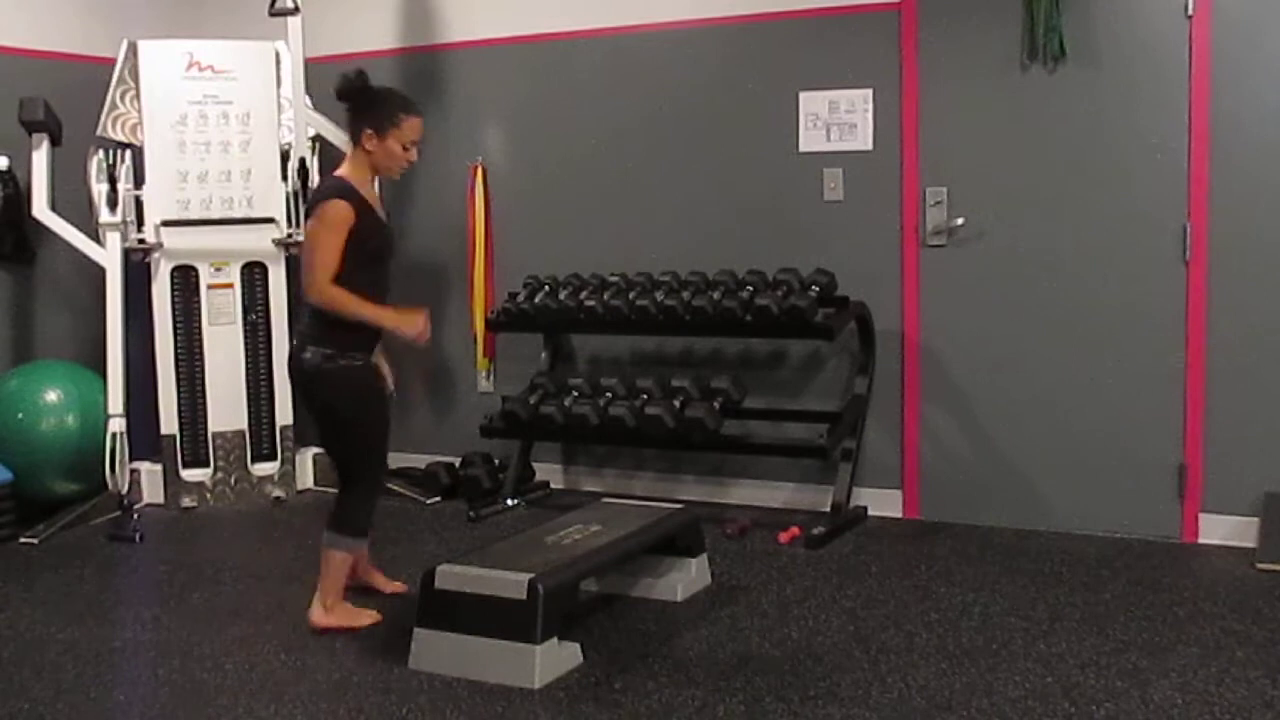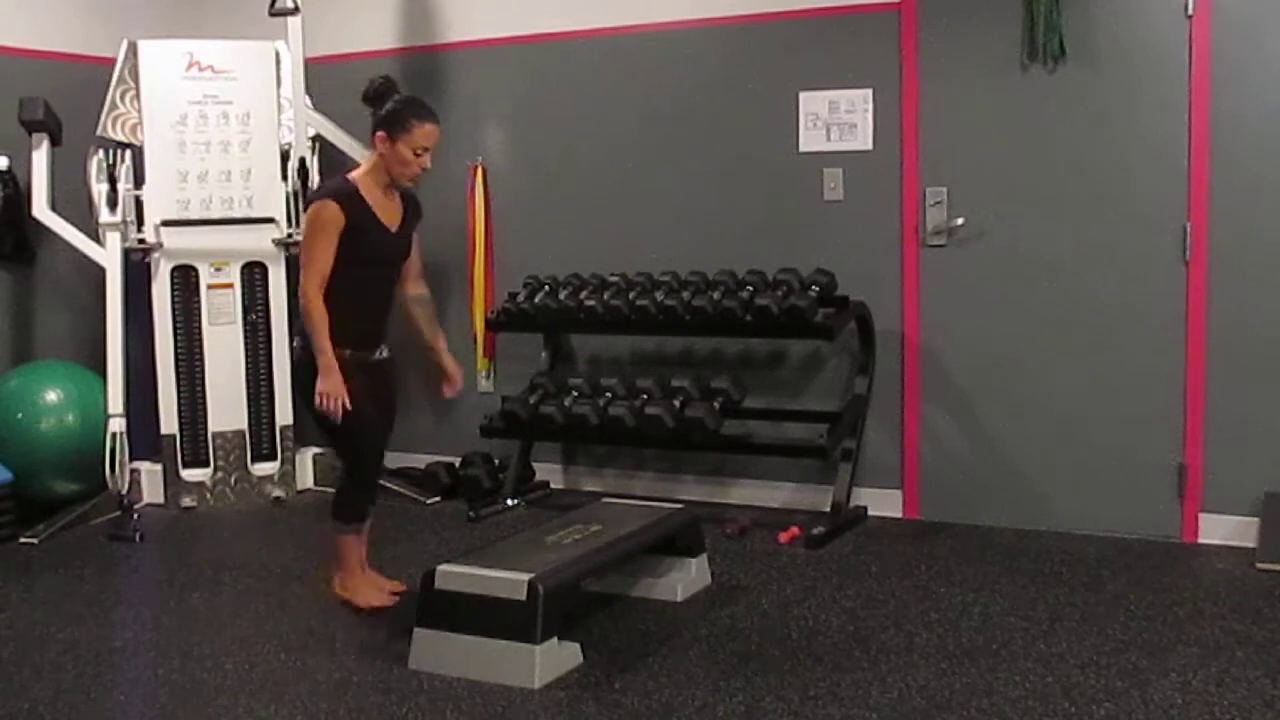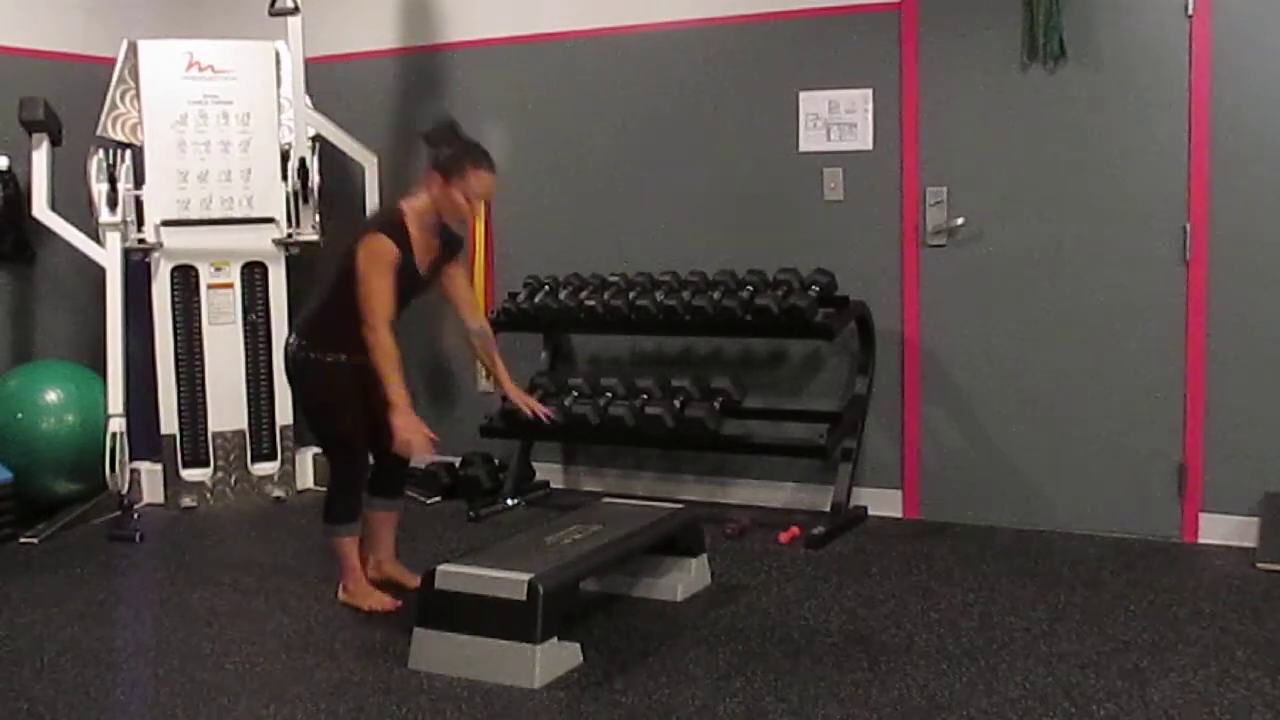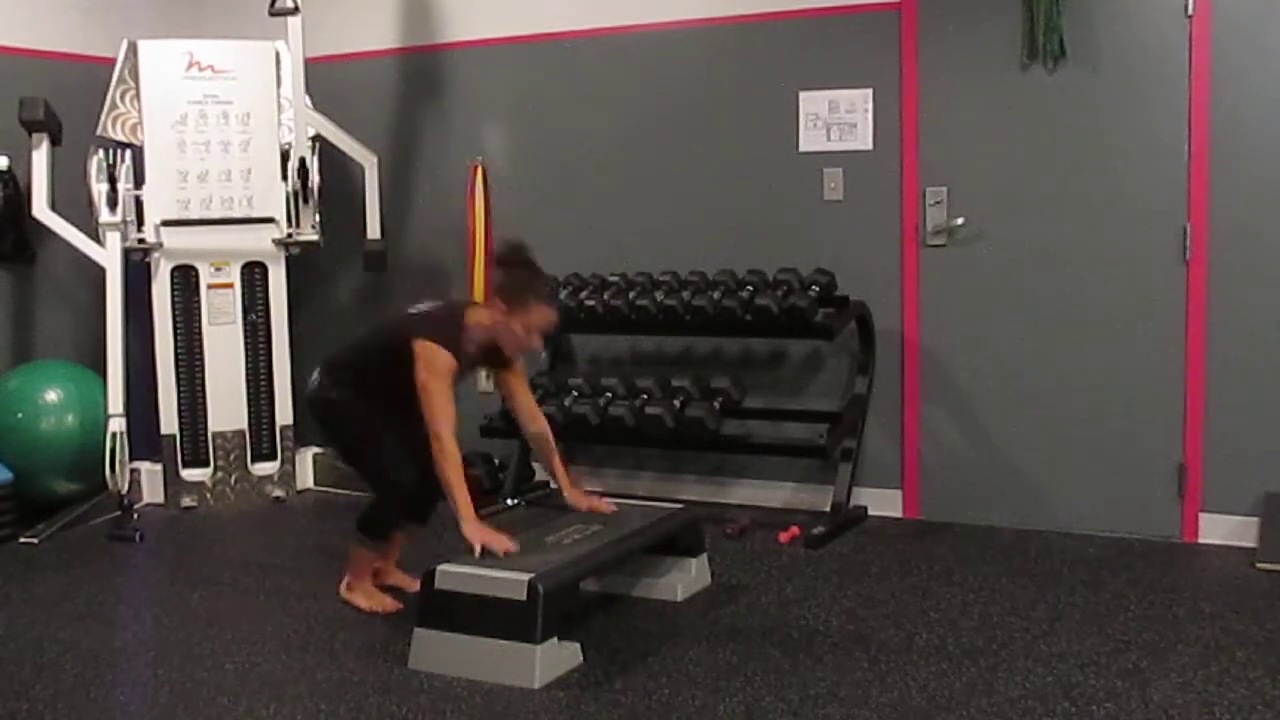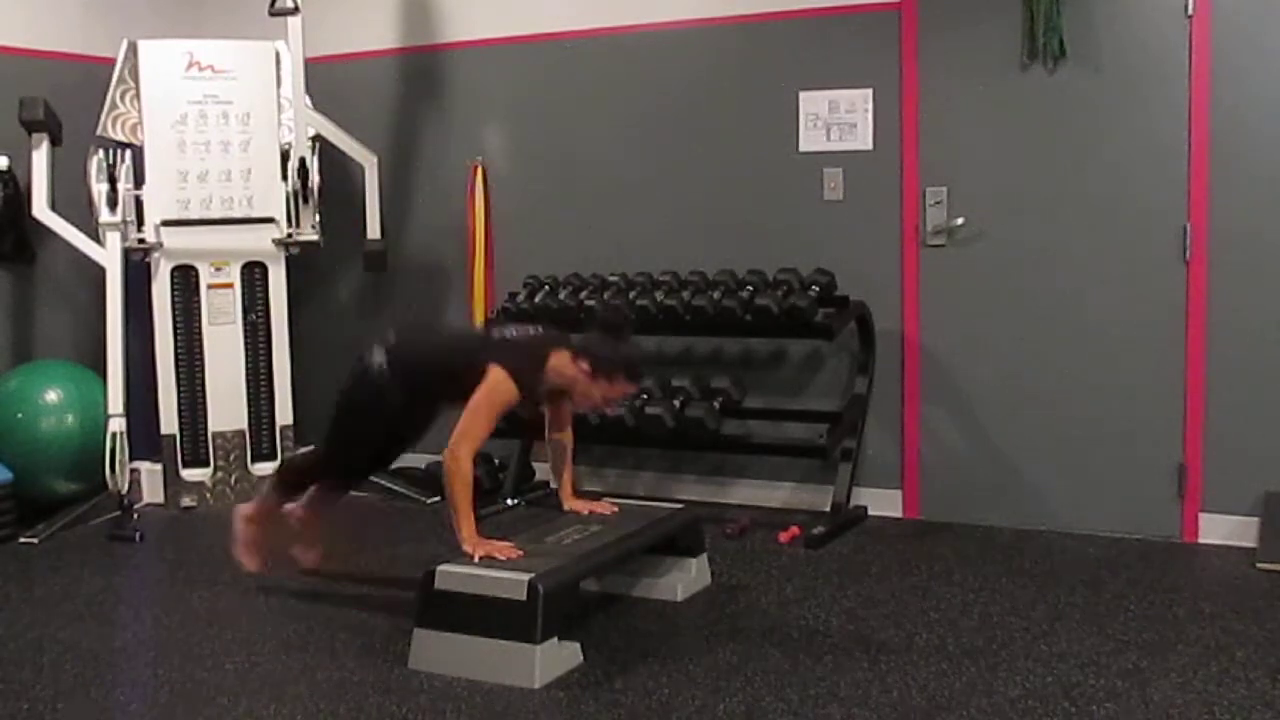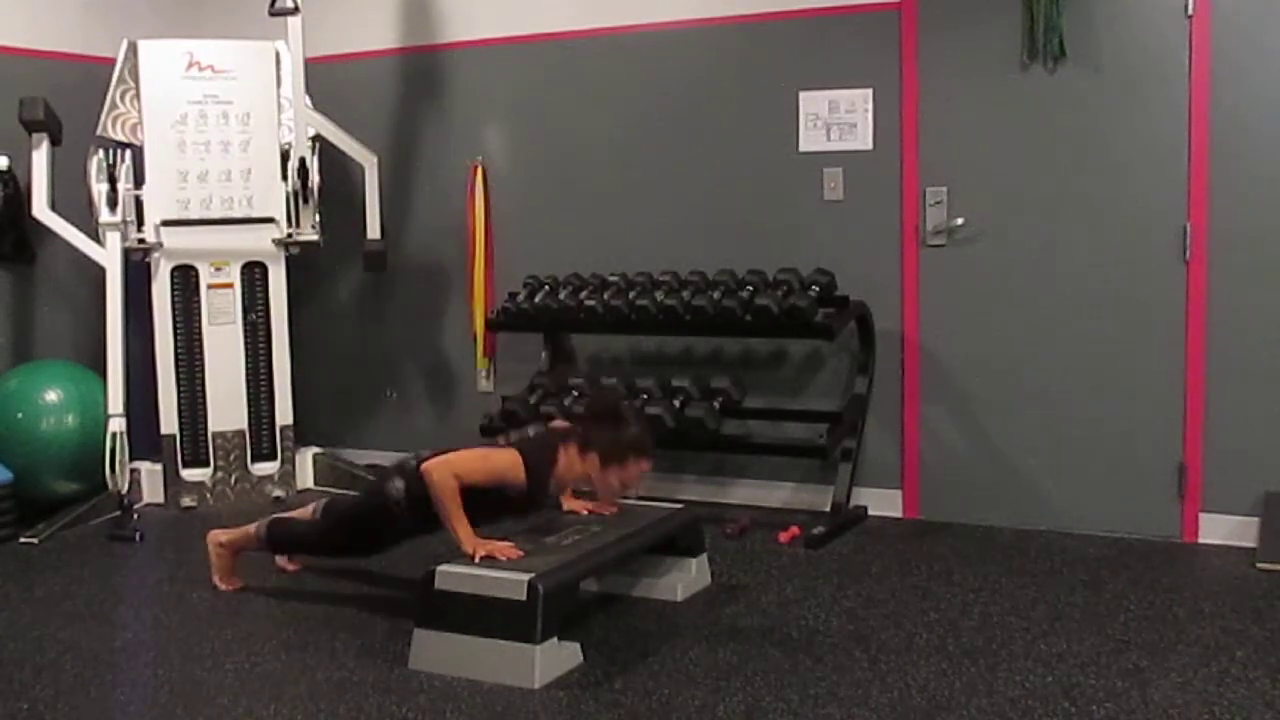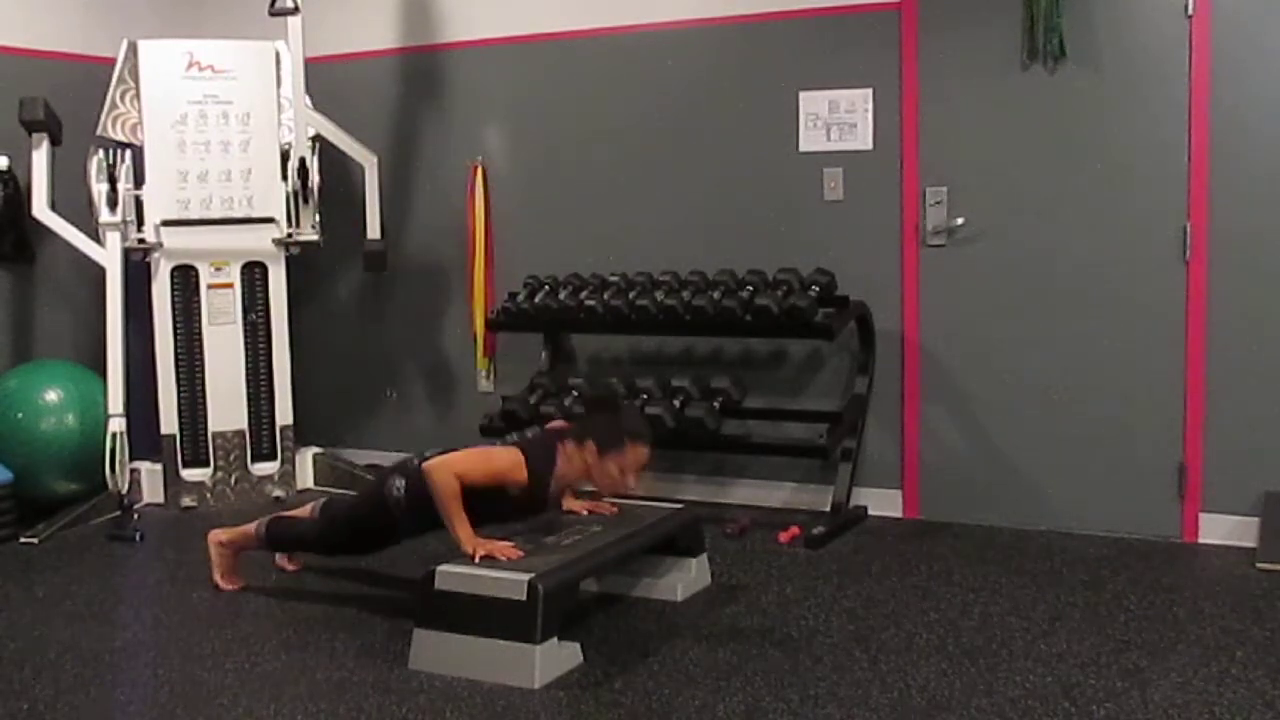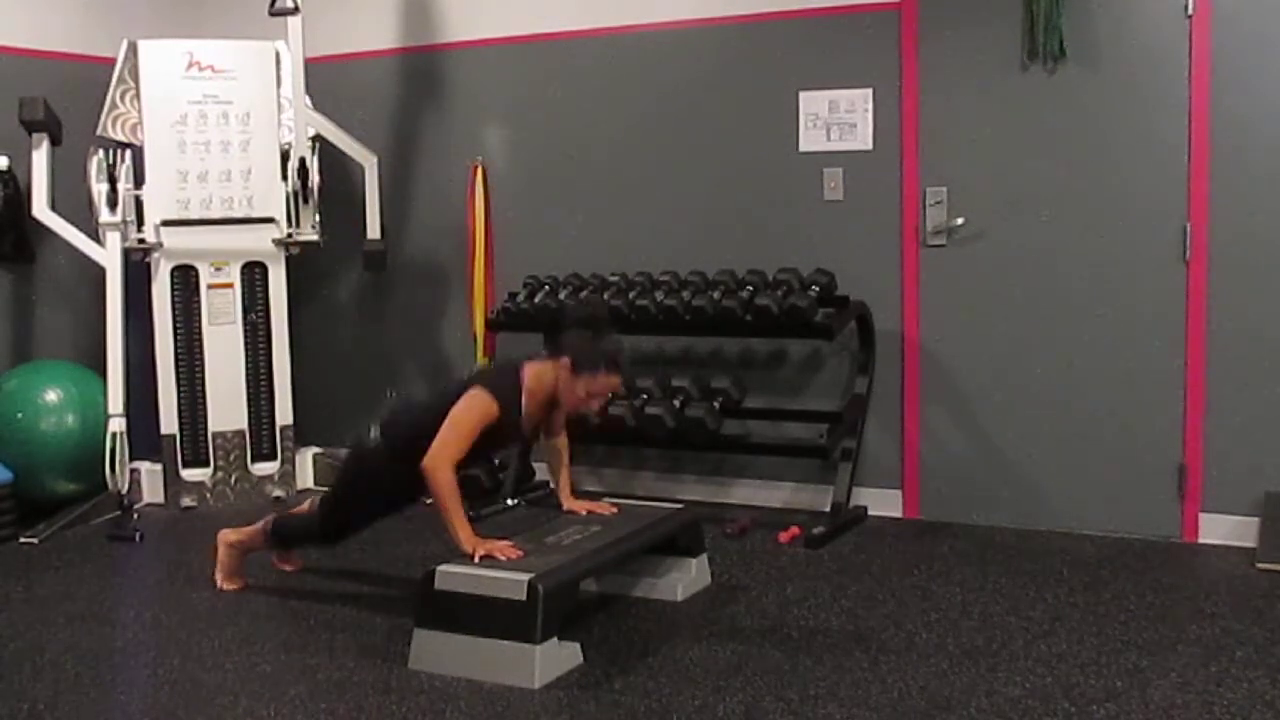
dt=0.3s
person 1, frame 1
left shoulder: (355, 194)
right shoulder: (339, 200)
right elbow: (319, 288)
left wrist: (375, 353)
right wrist: (396, 320)
left hip: (335, 358)
right hip: (335, 363)
left knee: (362, 470)
right knee: (364, 475)
left ankle: (359, 569)
right ankle: (328, 603)
person 1, frame 2
left shoulder: (408, 207)
right shoulder: (334, 203)
left elbow: (413, 287)
right elbow: (310, 292)
left wrist: (442, 353)
right wrist: (328, 370)
left hip: (375, 357)
right hip: (329, 359)
left knee: (368, 467)
right knee: (361, 464)
left ankle: (359, 567)
right ankle: (346, 575)
person 1, frame 3
left shoulder: (447, 242)
right shoulder: (384, 236)
left elbow: (471, 316)
right elbow: (376, 327)
left wrist: (507, 385)
right wrist: (401, 411)
left hip: (365, 357)
right hip: (319, 357)
left knee: (396, 455)
right knee: (350, 465)
left ankle: (382, 560)
right ankle: (352, 581)
person 1, frame 4
left shoulder: (499, 342)
right shoulder: (437, 341)
left elbow: (532, 420)
right elbow: (442, 437)
left wrist: (567, 488)
right wrist: (471, 524)
left hip: (388, 394)
right hip: (338, 393)
left knee: (428, 480)
right knee: (403, 486)
left ankle: (385, 566)
right ankle: (357, 580)
person 1, frame 5
left shoulder: (562, 366)
right shoulder: (514, 371)
left elbow: (559, 431)
right elbow: (458, 455)
left wrist: (567, 496)
right wrist: (469, 538)
left hip: (417, 385)
right hip: (389, 380)
left knee: (365, 463)
right knee: (340, 460)
left ankle: (304, 519)
right ankle: (255, 516)
person 1, frame 6
left shoulder: (574, 443)
right shoulder: (524, 470)
left elbow: (553, 424)
right elbow: (437, 471)
left wrist: (566, 497)
right wrist: (469, 542)
left hip: (419, 488)
right hip: (410, 495)
left knee: (344, 516)
right knee: (330, 536)
left ankle: (296, 522)
right ankle: (227, 542)
person 1, frame 7
left shoulder: (570, 442)
right shoulder: (526, 468)
left elbow: (554, 424)
right elbow: (438, 468)
left wrist: (566, 498)
right wrist: (469, 541)
left hip: (422, 488)
right hip: (411, 493)
left knee: (346, 517)
right knee: (330, 535)
left ankle: (299, 516)
right ankle: (227, 539)
person 1, frame 8
left shoulder: (554, 383)
right shoulder: (494, 393)
left elbow: (554, 437)
right elbow: (435, 463)
left wrist: (566, 496)
right wrist: (467, 539)
right hip: (394, 448)
left knee: (341, 512)
right knee: (331, 524)
left ankle: (282, 543)
right ankle: (236, 544)
